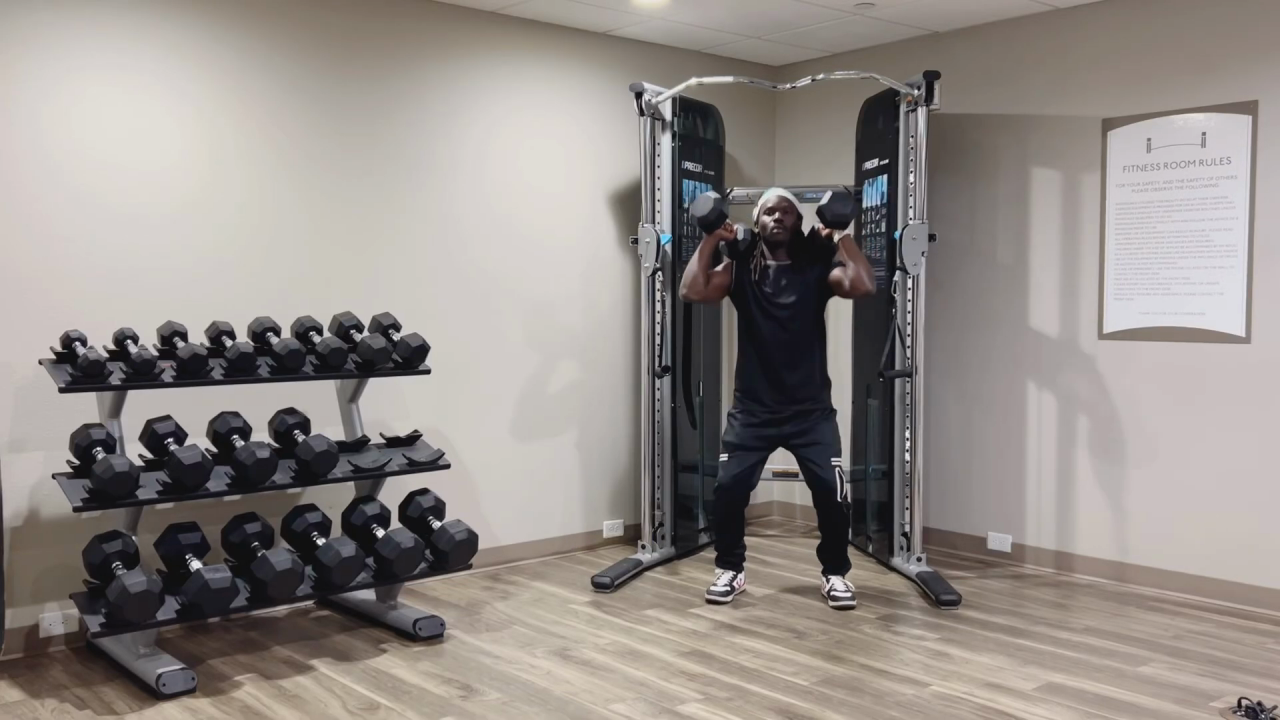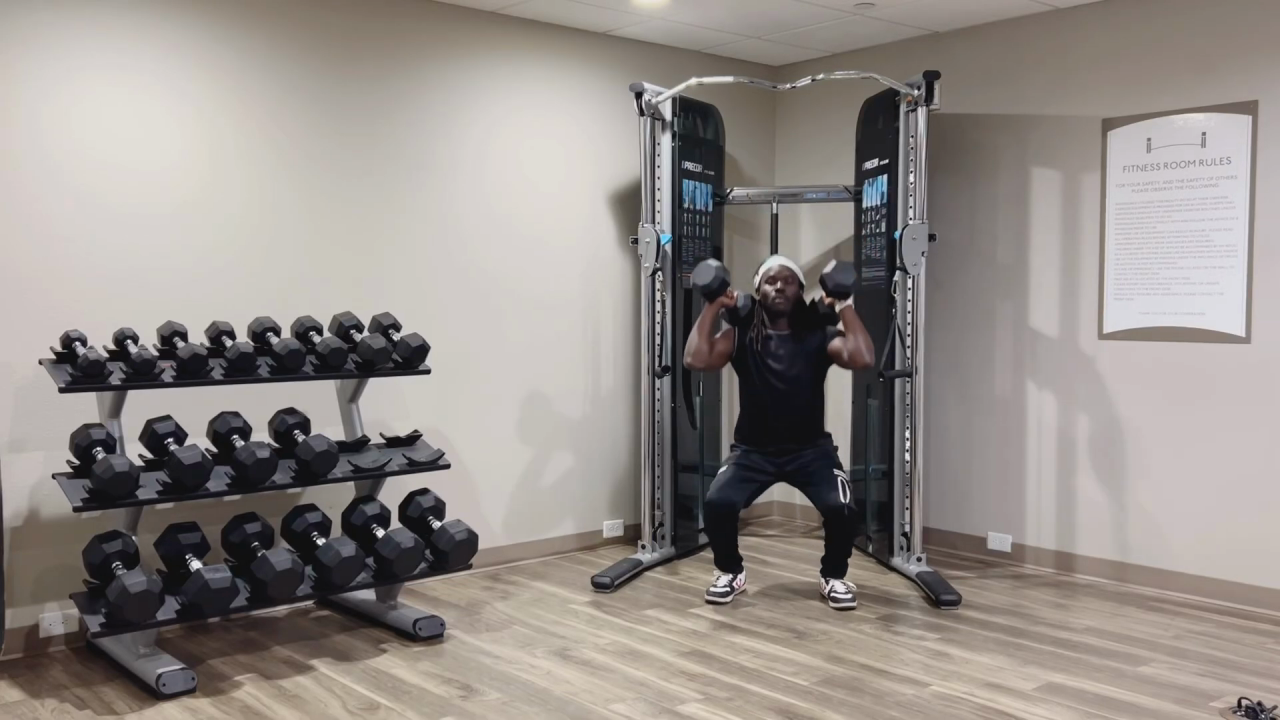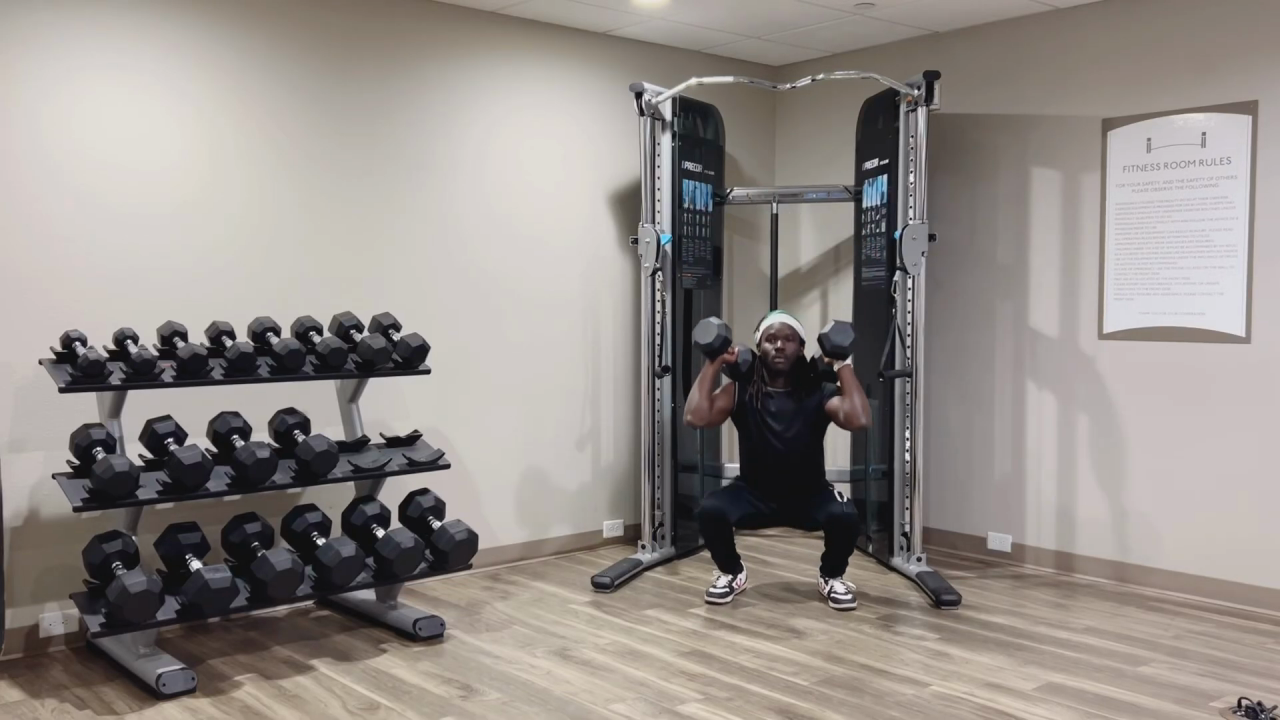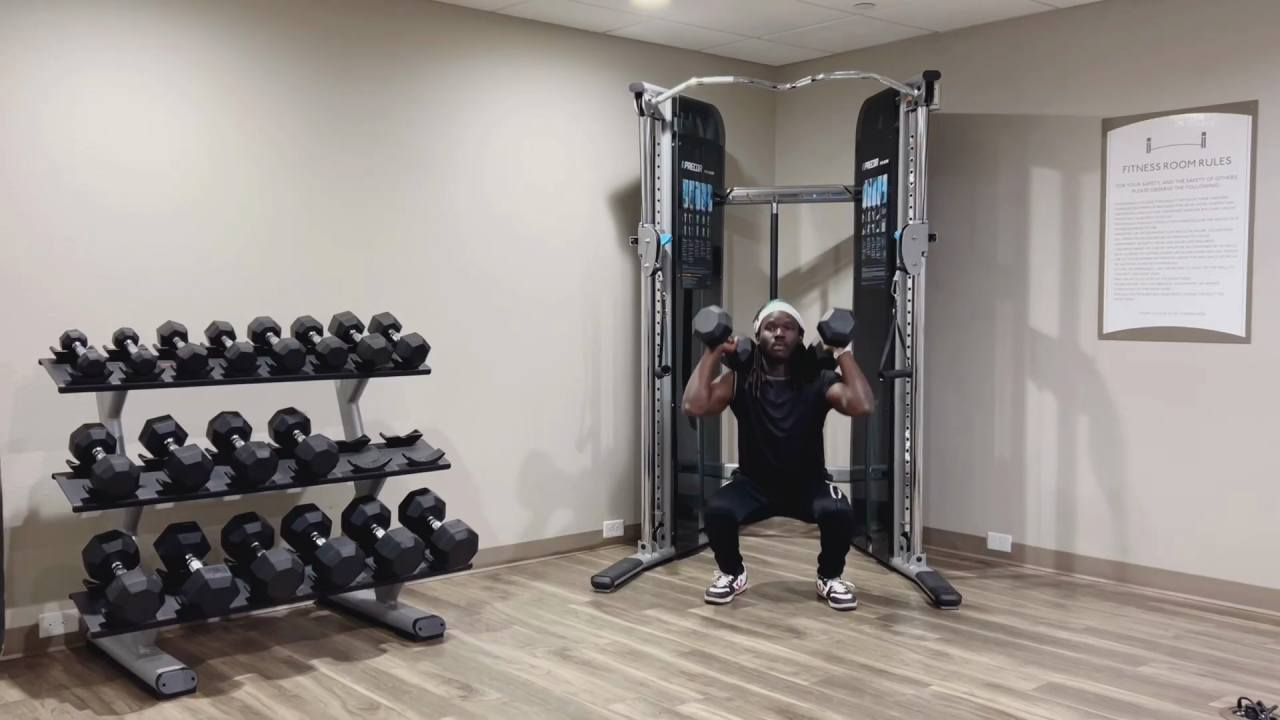
dt=0.4s
person 1, frame 1
left shoulder: (818, 268)
right shoulder: (739, 270)
left elbow: (864, 286)
right elbow: (691, 291)
left wrist: (842, 237)
right wrist: (711, 240)
left hip: (810, 408)
right hip: (752, 408)
left knee: (832, 490)
right knee: (728, 488)
left ankle: (834, 573)
right ankle: (730, 569)
person 1, frame 2
left shoulder: (819, 337)
right shoulder: (740, 336)
left elbow: (863, 359)
right elbow: (696, 359)
left wrist: (844, 307)
right wrist: (712, 307)
left hip: (810, 449)
right hip: (753, 450)
left knee: (840, 507)
right knee: (717, 502)
left ankle: (834, 575)
right ankle: (730, 571)
person 1, frame 3
left shoulder: (819, 393)
right shoulder: (740, 392)
left elbow: (859, 420)
right elbow: (695, 417)
left wrist: (843, 366)
right wrist: (712, 365)
left hip: (809, 495)
right hip: (755, 494)
left knee: (844, 516)
right knee: (710, 510)
left ankle: (832, 577)
right ankle: (731, 572)
person 1, frame 4
left shoulder: (817, 381)
right shoulder: (740, 380)
left elbow: (863, 406)
right elbow: (694, 405)
left wrist: (843, 353)
right wrist: (713, 353)
left hip: (808, 484)
right hip: (753, 482)
left knee: (836, 512)
right knee: (718, 511)
left ankle: (830, 577)
right ankle: (731, 573)
